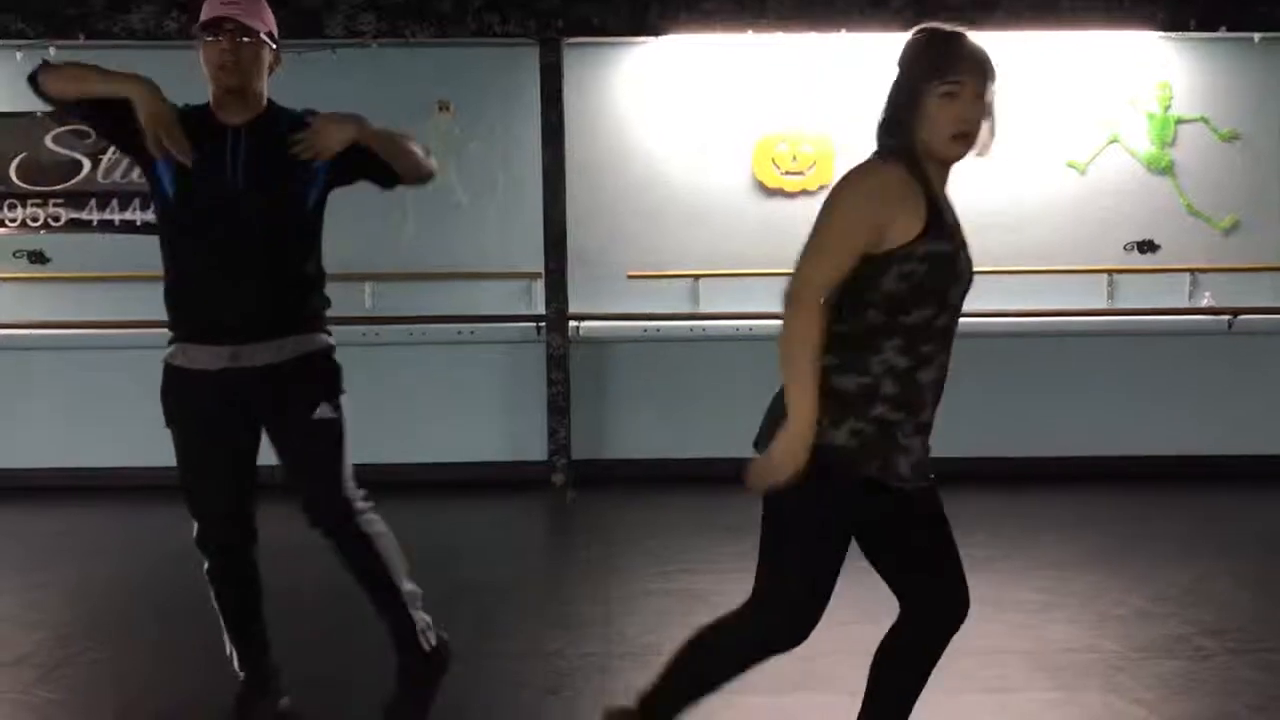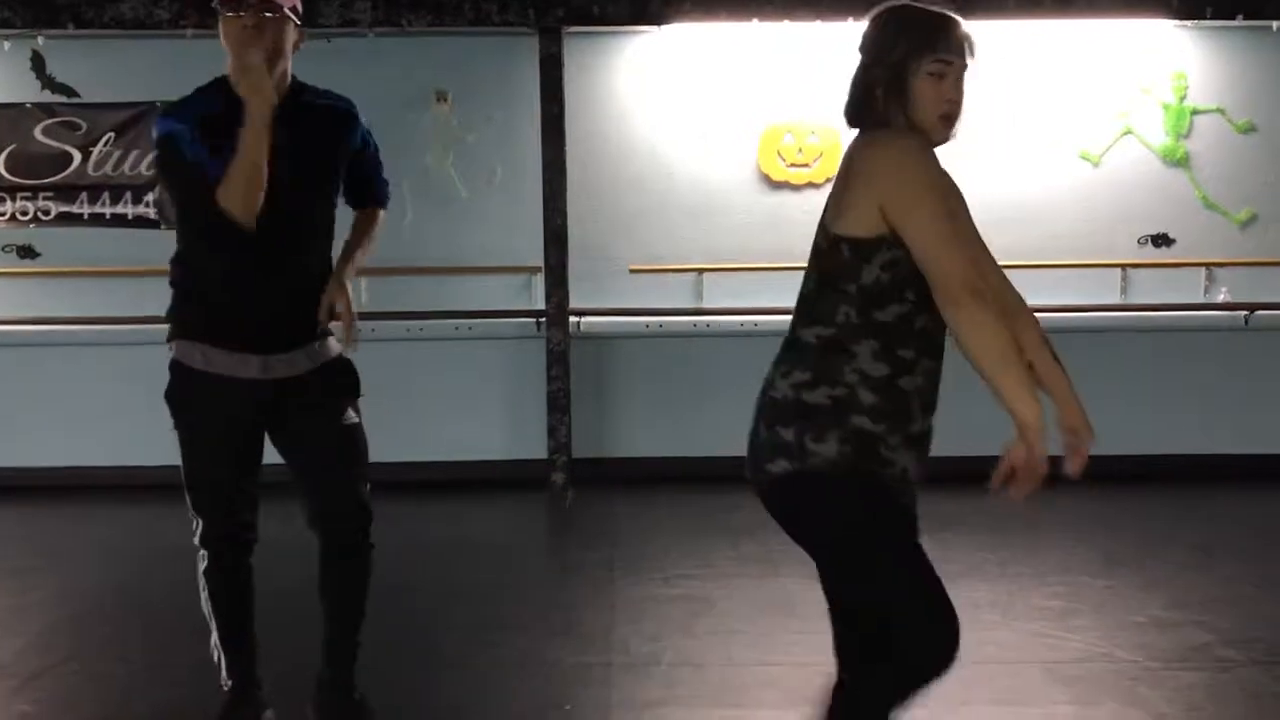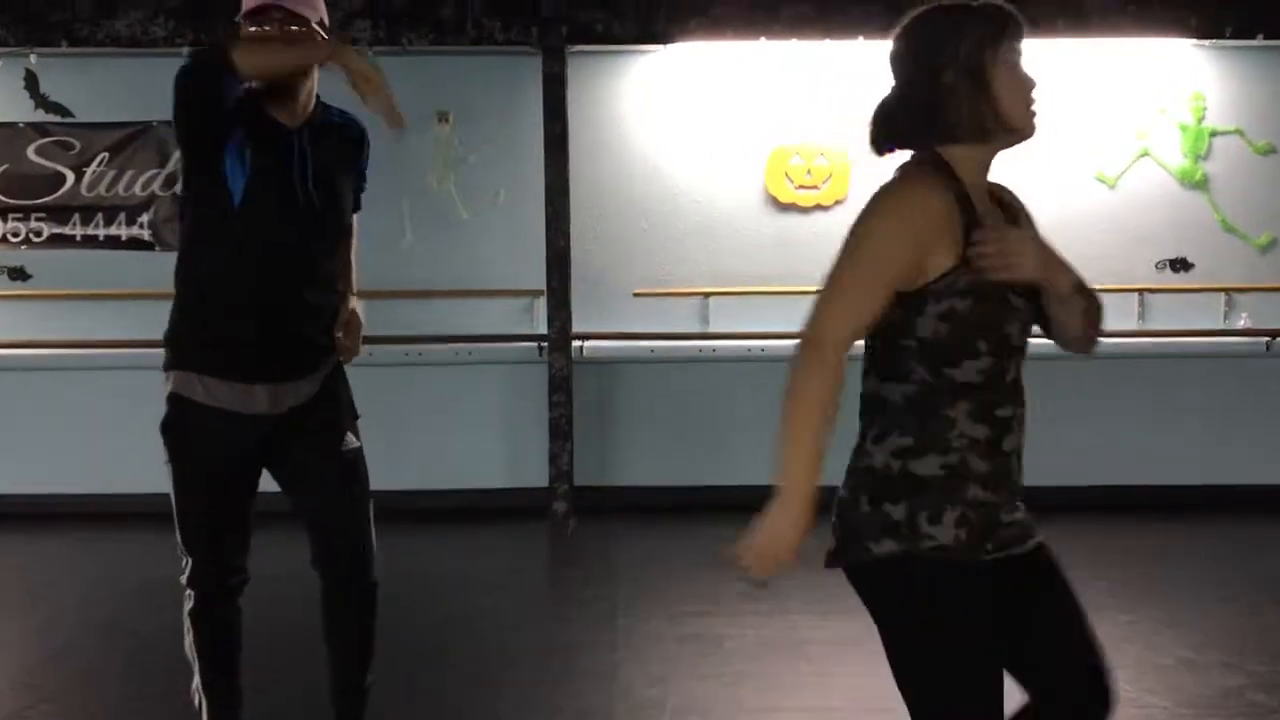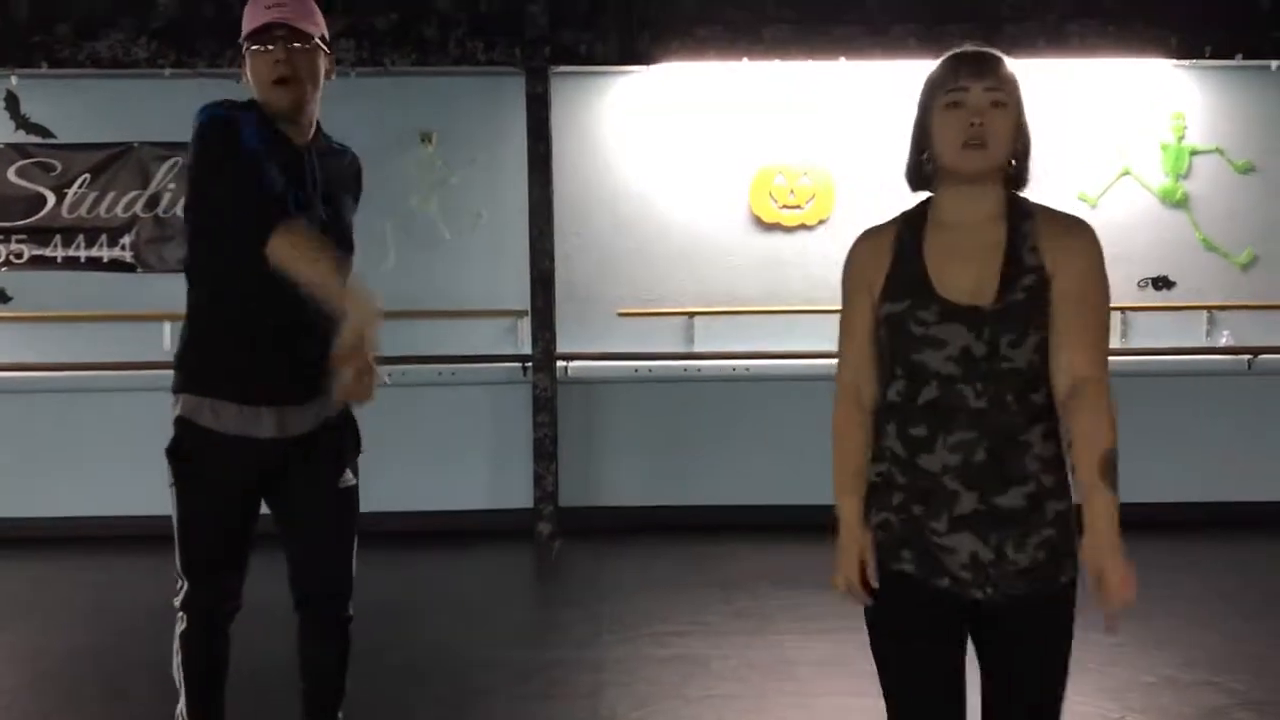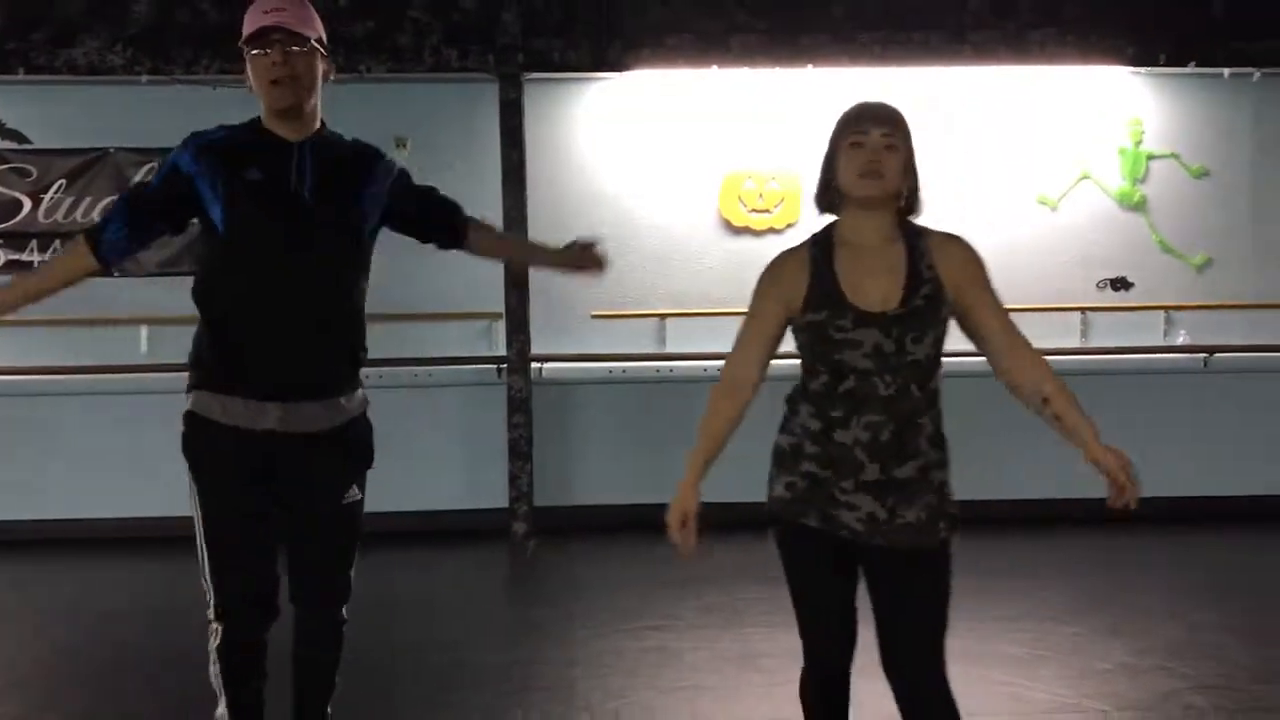
dt=0.5s
person 1, frame 1
left shoulder: (308, 133)
right shoulder: (164, 127)
left elbow: (419, 168)
right elbow: (51, 81)
left wrist: (357, 134)
right wrist: (138, 91)
left hip: (292, 352)
right hip: (198, 364)
left knee: (331, 503)
right knee: (220, 531)
left ankle: (420, 649)
person 1, frame 2
left shoulder: (335, 117)
right shoulder: (185, 122)
left elbow: (373, 200)
right elbow: (239, 213)
left wrist: (341, 275)
right wrist: (256, 112)
left hip: (308, 356)
right hip: (212, 362)
left knee: (346, 517)
right knee: (223, 533)
person 1, frame 3
left shoulder: (345, 139)
right shoulder: (212, 122)
right elbow: (212, 64)
left wrist: (347, 298)
right wrist: (349, 65)
left hip: (311, 387)
right hip: (209, 393)
left knee: (351, 560)
right knee: (211, 577)
person 1, frame 4
left shoulder: (343, 166)
right shoulder: (225, 131)
right elbow: (270, 220)
left wrist: (346, 327)
right wrist: (356, 308)
left hip: (318, 417)
right hip: (220, 416)
left knee: (328, 596)
right knee: (207, 599)
person 1, frame 5
left shoulder: (366, 169)
right shoulder: (207, 158)
left elbow: (450, 224)
right elbow: (116, 235)
left wrist: (546, 255)
left hip: (330, 420)
right hip: (229, 419)
left knee: (324, 595)
right knee: (239, 602)
person 2, frame 1
left shoulder: (931, 191)
right shoulder: (885, 181)
right elbow: (805, 294)
right wrist: (802, 423)
left hip: (891, 450)
right hip: (836, 440)
left knee: (940, 605)
right knee: (784, 615)
person 2, frame 2
left shoulder: (925, 177)
right shoulder: (894, 156)
left elbow: (995, 293)
right elbow: (965, 294)
left wrist: (1066, 399)
right wrist: (1028, 420)
left hip: (873, 456)
right hip: (820, 451)
left knee: (879, 651)
right knee: (926, 637)
person 2, frame 3
left shoulder: (1000, 212)
right shoulder: (918, 204)
left elbow: (1080, 332)
right elbow: (823, 349)
left wrist: (1050, 274)
right wrist: (793, 502)
left hip: (990, 521)
right hip: (914, 527)
person 2, frame 4
left shoulder: (1064, 243)
right shoulder: (879, 252)
left elbow: (1083, 386)
right elbow: (857, 396)
left wrist: (1100, 524)
right wrist: (851, 520)
left hip: (1030, 547)
right hip: (907, 546)
person 2, frame 5
left shoulder: (948, 259)
right shoulder: (793, 271)
left elbow: (1014, 356)
right elbow: (741, 377)
left wrist: (1095, 446)
right wrist: (690, 481)
left hip: (913, 502)
right hip: (810, 498)
right knee: (827, 656)
